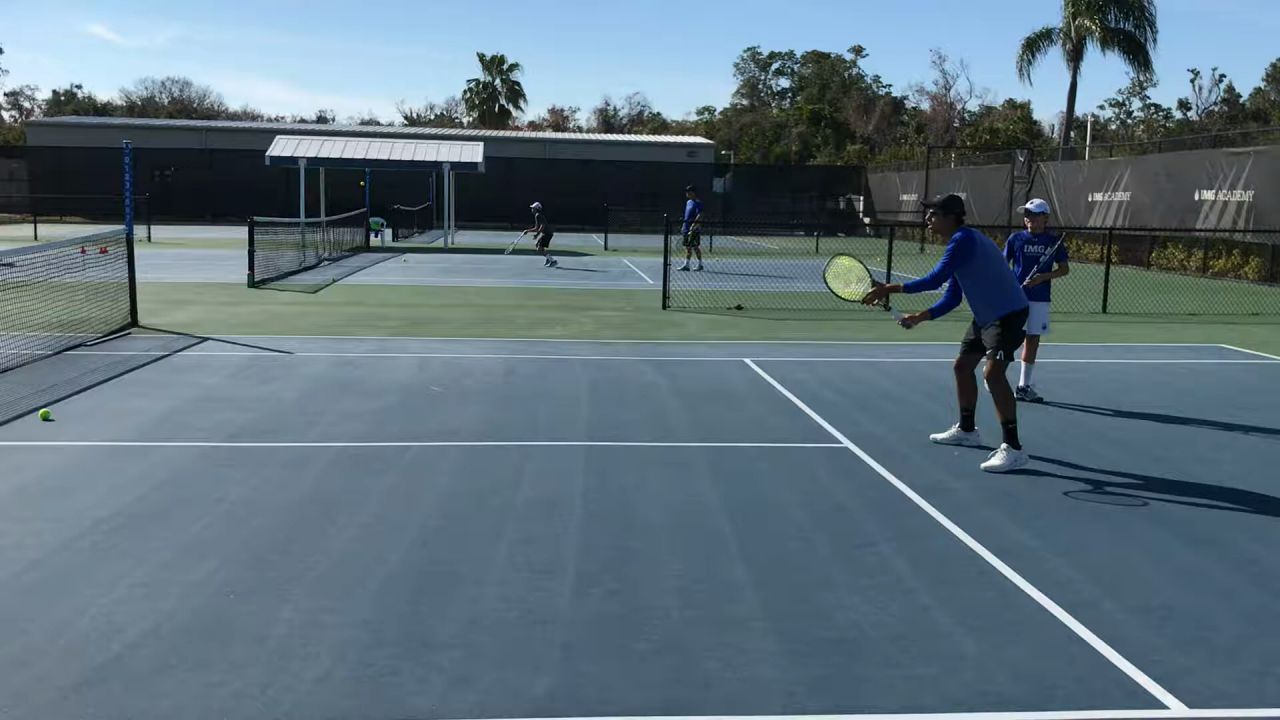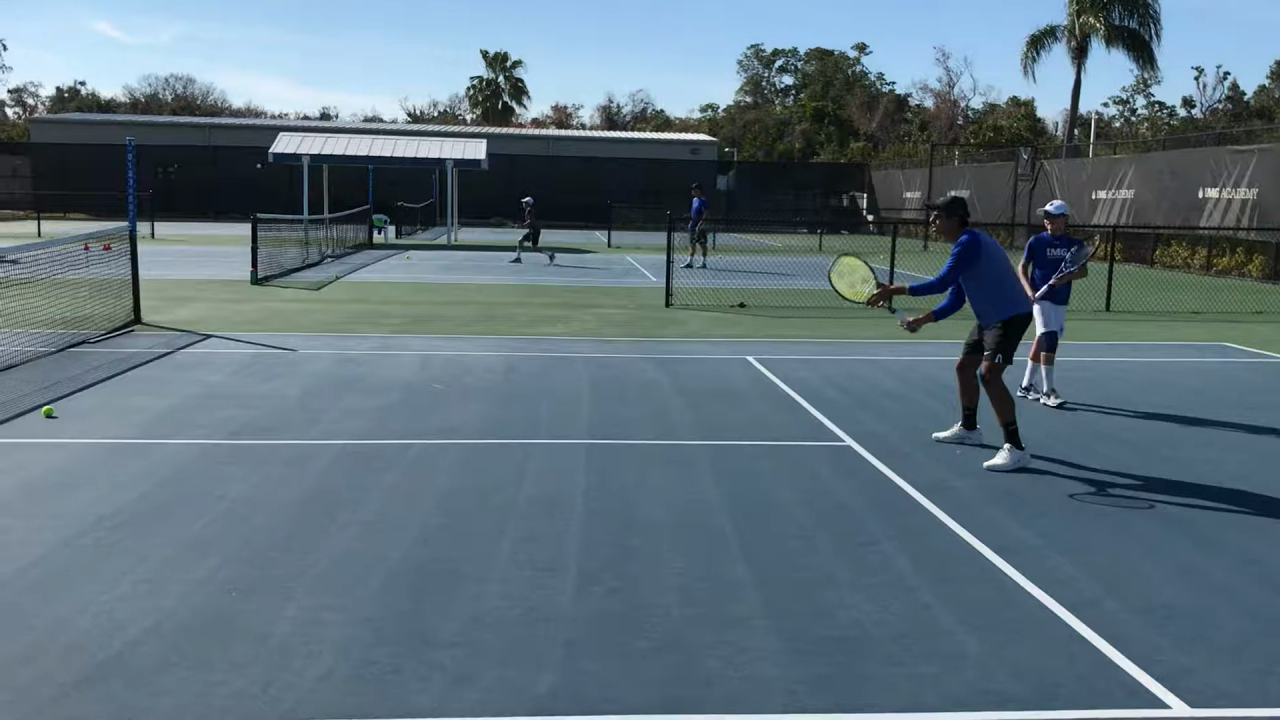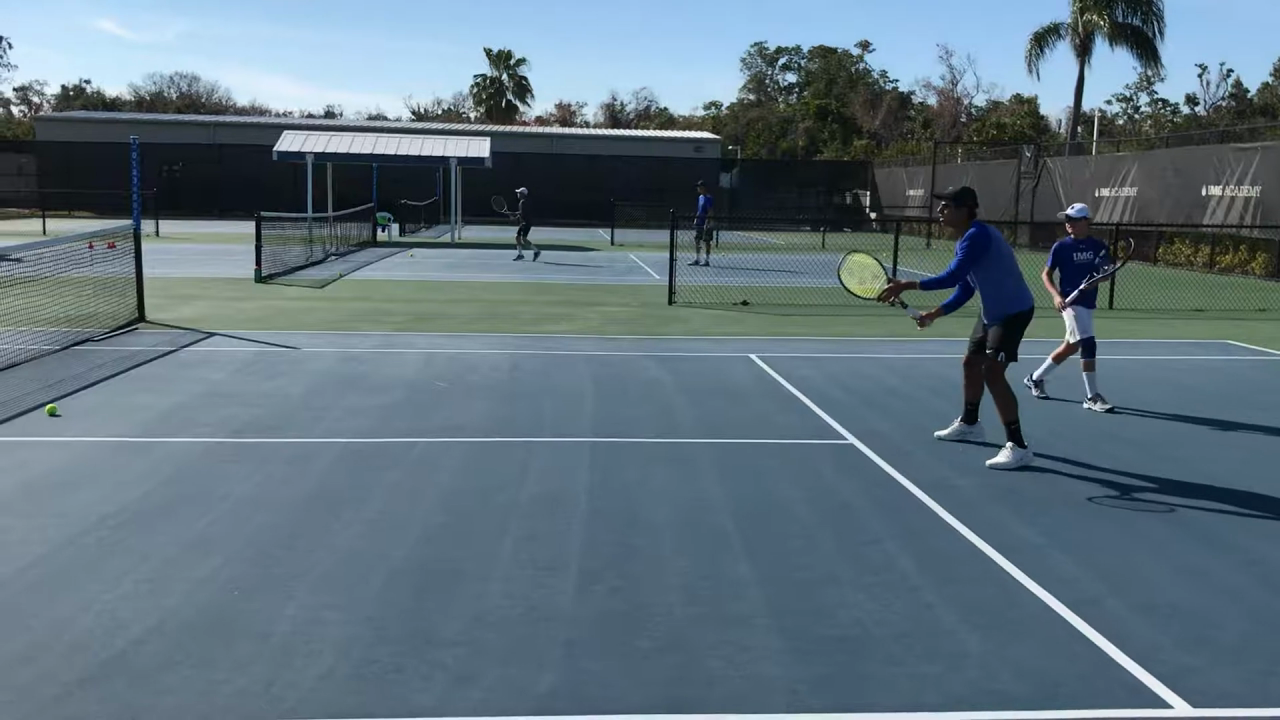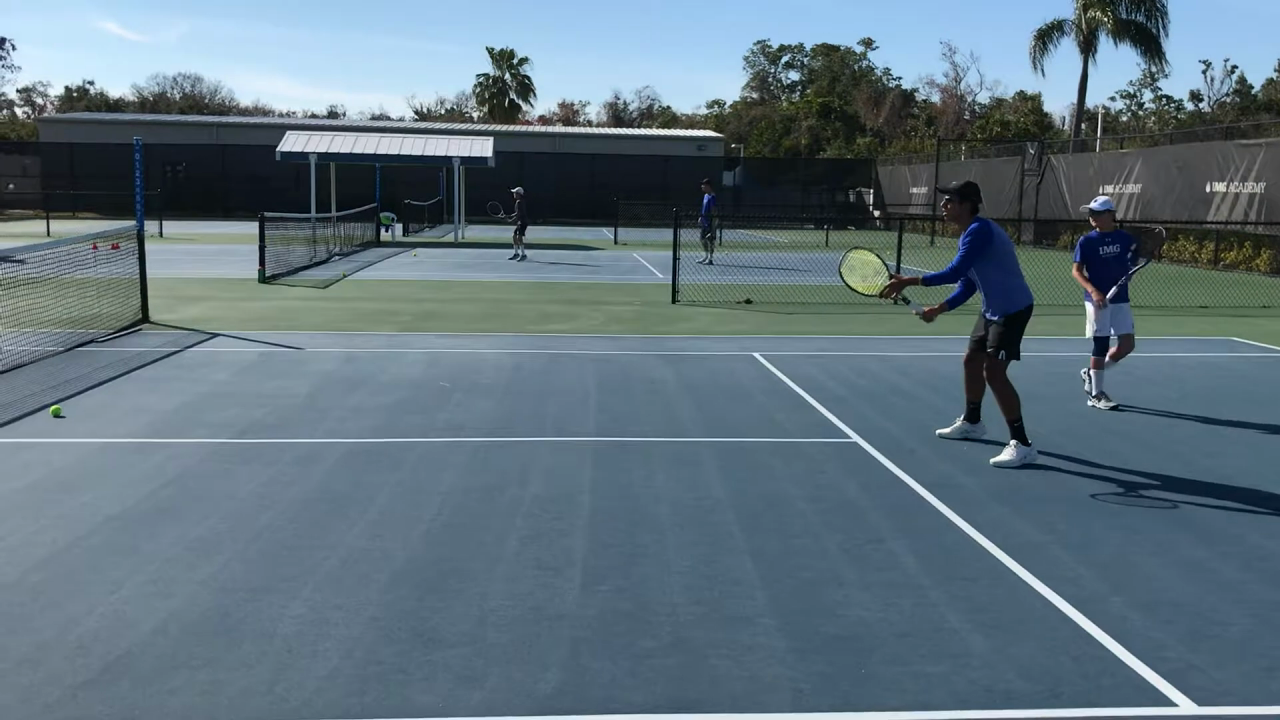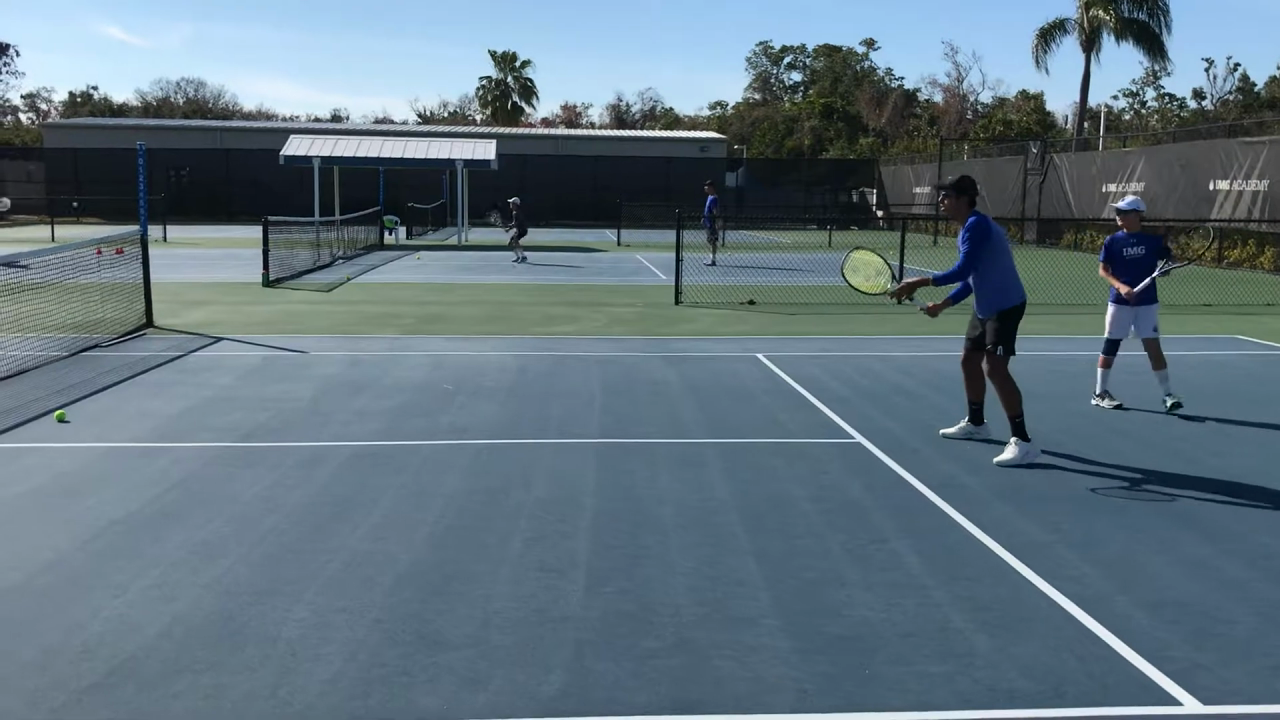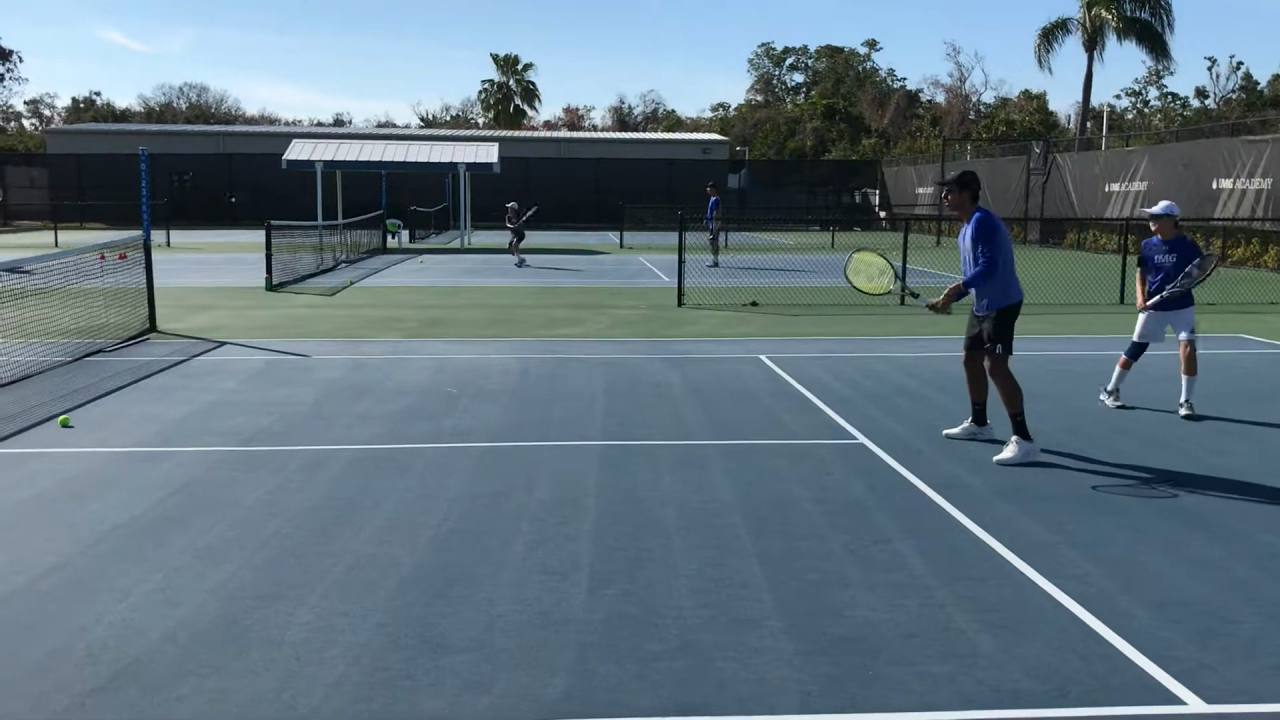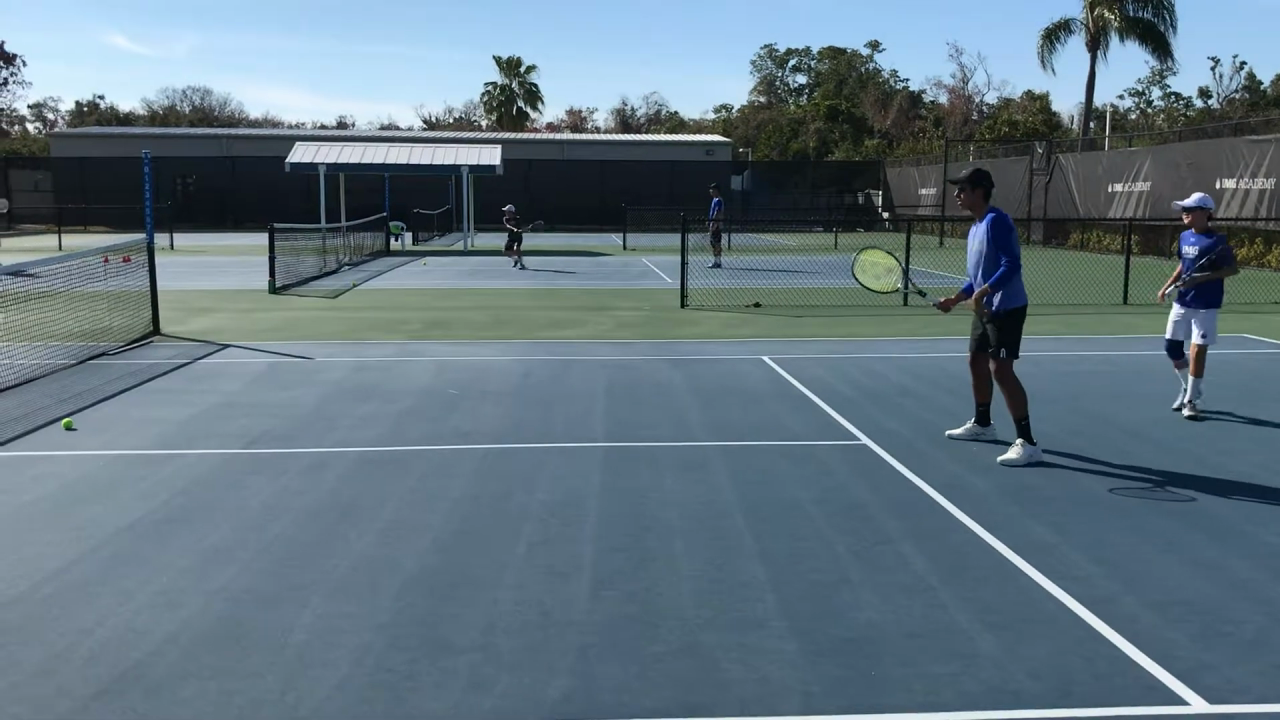
dt=0.2s
person 1, frame 1
left shoulder: (963, 239)
right shoulder: (958, 243)
left elbow: (935, 279)
right elbow: (952, 297)
left wrist: (892, 288)
right wrist: (922, 316)
left hip: (1009, 313)
right hip: (987, 315)
left knee: (993, 372)
right knee: (962, 366)
left ankle: (1013, 448)
right ankle: (966, 429)
person 1, frame 2
left shoulder: (969, 242)
right shoulder: (961, 246)
left elbow: (941, 283)
right elbow: (956, 299)
left wrist: (897, 290)
right wrist: (924, 319)
left hip: (1011, 316)
right hip: (990, 317)
left knee: (989, 374)
right knee: (965, 366)
left ankle: (1015, 448)
right ankle: (968, 428)
person 1, frame 3
left shoulder: (978, 235)
right shoulder: (965, 240)
left elbow: (952, 277)
right elbow: (964, 290)
left wrist: (908, 285)
right wrist: (935, 313)
left hip: (1013, 312)
right hip: (992, 312)
left knee: (992, 372)
right knee: (971, 363)
left ankle: (1018, 447)
right ankle: (969, 423)
person 1, frame 4
left shoulder: (980, 231)
right shoulder: (969, 234)
left elbow: (954, 272)
right elbow: (968, 285)
left wrist: (910, 281)
right wrist: (940, 308)
left hip: (1012, 310)
right hip: (992, 309)
left knee: (994, 372)
right knee: (971, 361)
left ankle: (1022, 445)
right ankle: (972, 422)
person 1, frame 5
left shoulder: (977, 225)
right shoulder: (967, 228)
left elbow: (963, 270)
right elbow: (967, 278)
left wrist: (920, 283)
right wrist: (943, 304)
left hip: (1004, 305)
right hip: (985, 307)
left knee: (995, 369)
right knee: (969, 360)
left ankle: (1023, 441)
right ankle: (976, 422)
person 1, frame 6
left shoulder: (982, 221)
right shoulder: (966, 227)
left elbow: (988, 266)
left wrist: (954, 289)
right wrist: (949, 297)
left hip: (1001, 305)
right hip: (981, 305)
left knee: (996, 366)
right knee: (971, 360)
left ankle: (1024, 440)
right ankle: (979, 423)
person 1, frame 7
left shoulder: (997, 221)
right shoulder: (975, 228)
left elbow: (1012, 266)
left wrist: (982, 293)
right wrist: (957, 297)
left hip: (1006, 308)
right hip: (986, 308)
left knee: (1001, 369)
right knee: (976, 362)
left ankle: (1027, 443)
right ankle: (982, 424)
person 2, frame 1
left shoulder: (1054, 242)
right shoulder: (1016, 239)
left elbow: (1064, 269)
left wrist: (1044, 276)
left hip: (1041, 299)
left knee: (1033, 341)
person 2, frame 2
left shoulder: (1075, 244)
right shoulder: (1036, 241)
left elbow: (1083, 272)
right elbow: (1022, 267)
left wrist: (1069, 277)
right wrist: (1028, 289)
left hip: (1061, 301)
right hip: (1042, 299)
left knee: (1042, 342)
right knee: (1051, 339)
person 2, frame 3
left shoulder: (1099, 246)
right shoulder: (1061, 247)
right elbow: (1046, 274)
left wrist: (1097, 280)
right wrist: (1056, 296)
left hip: (1089, 304)
right hip: (1071, 304)
left knee: (1070, 347)
right knee: (1089, 346)
person 2, frame 4
left shoulder: (1126, 238)
right shoulder: (1086, 241)
left elbow: (1136, 262)
right elbow: (1076, 271)
left wrist: (1131, 270)
right wrist: (1093, 292)
left hip: (1121, 300)
right hip: (1097, 301)
left knee: (1127, 344)
right knee: (1101, 344)
person 2, frame 5
left shoulder: (1154, 240)
right shoulder: (1112, 241)
left elbow: (1169, 261)
right elbow: (1103, 270)
right wrist: (1120, 286)
left hip: (1148, 303)
right hip: (1120, 302)
left knee: (1153, 347)
right knee: (1110, 347)
person 2, frame 6
left shoulder: (1188, 245)
right shoulder: (1148, 246)
right elbow: (1141, 273)
right wrist: (1140, 297)
left hip: (1181, 308)
right hip: (1154, 308)
left knee: (1188, 349)
right knee: (1134, 350)
person 2, frame 7
left shoulder: (1215, 240)
right shoulder: (1184, 236)
left elbow: (1233, 268)
left wrist: (1203, 278)
right wrist: (1168, 285)
left hip: (1205, 306)
right hip: (1182, 303)
left knee: (1197, 351)
right knee: (1172, 347)
